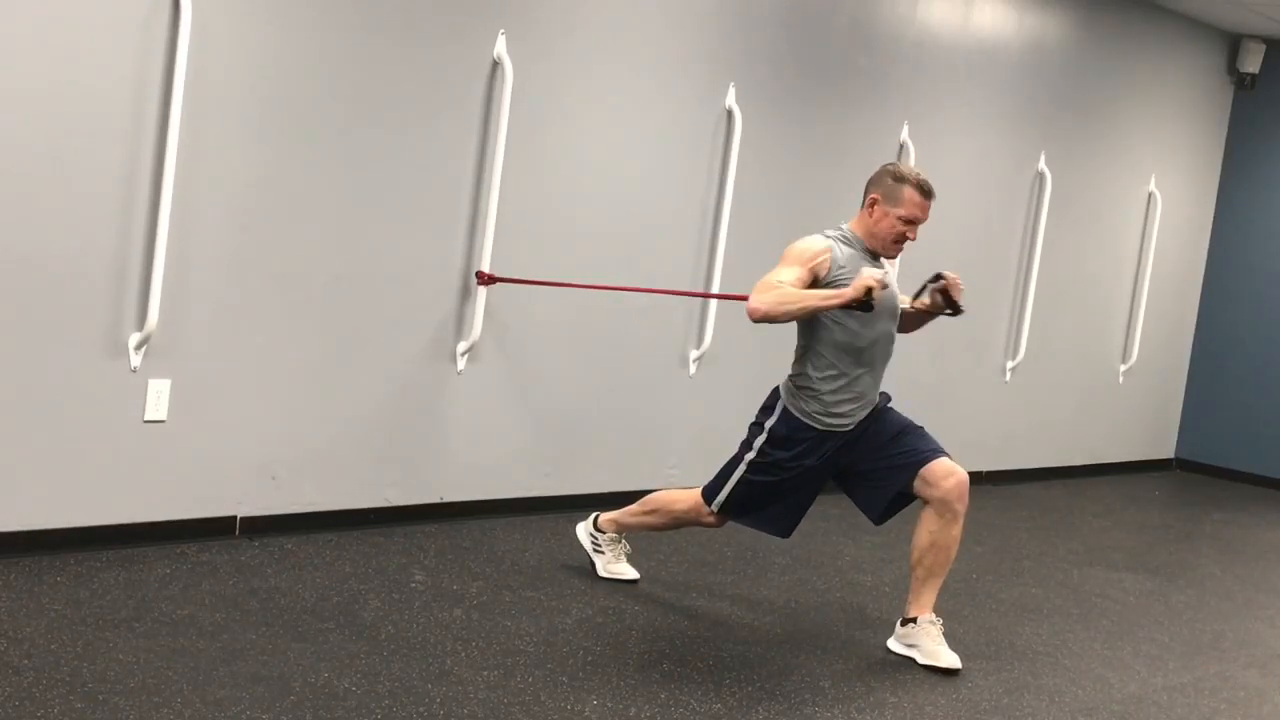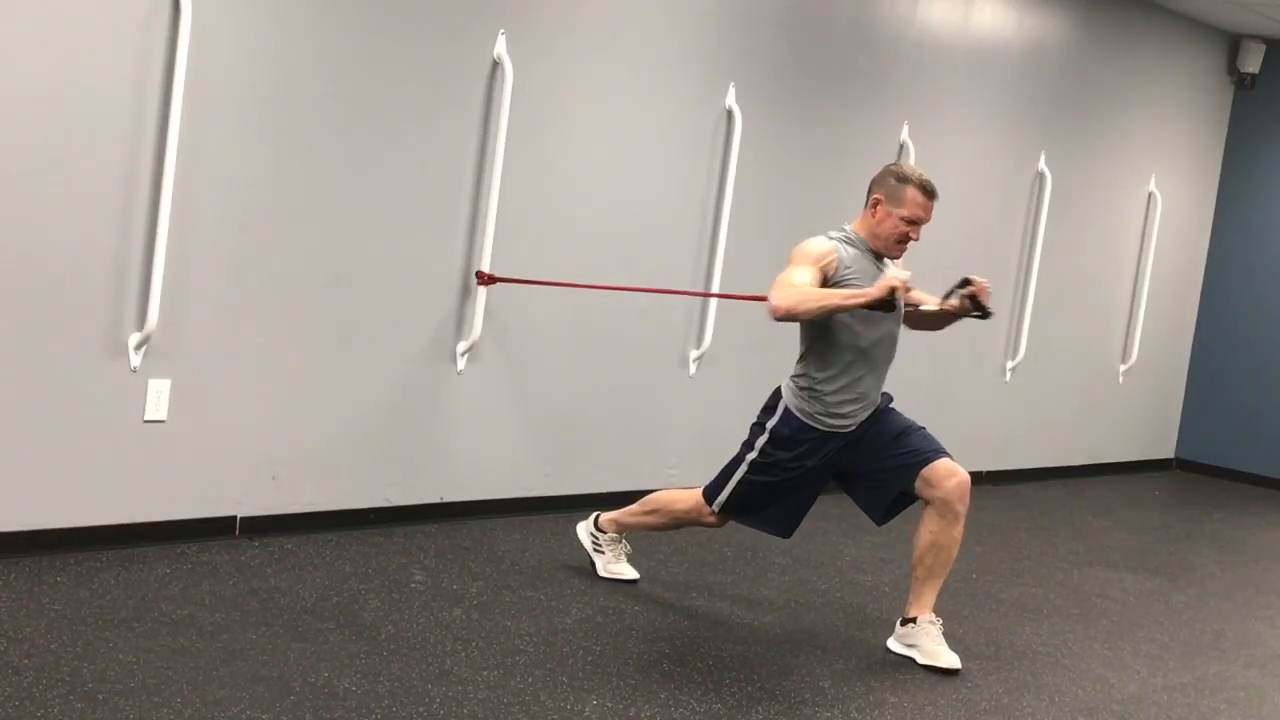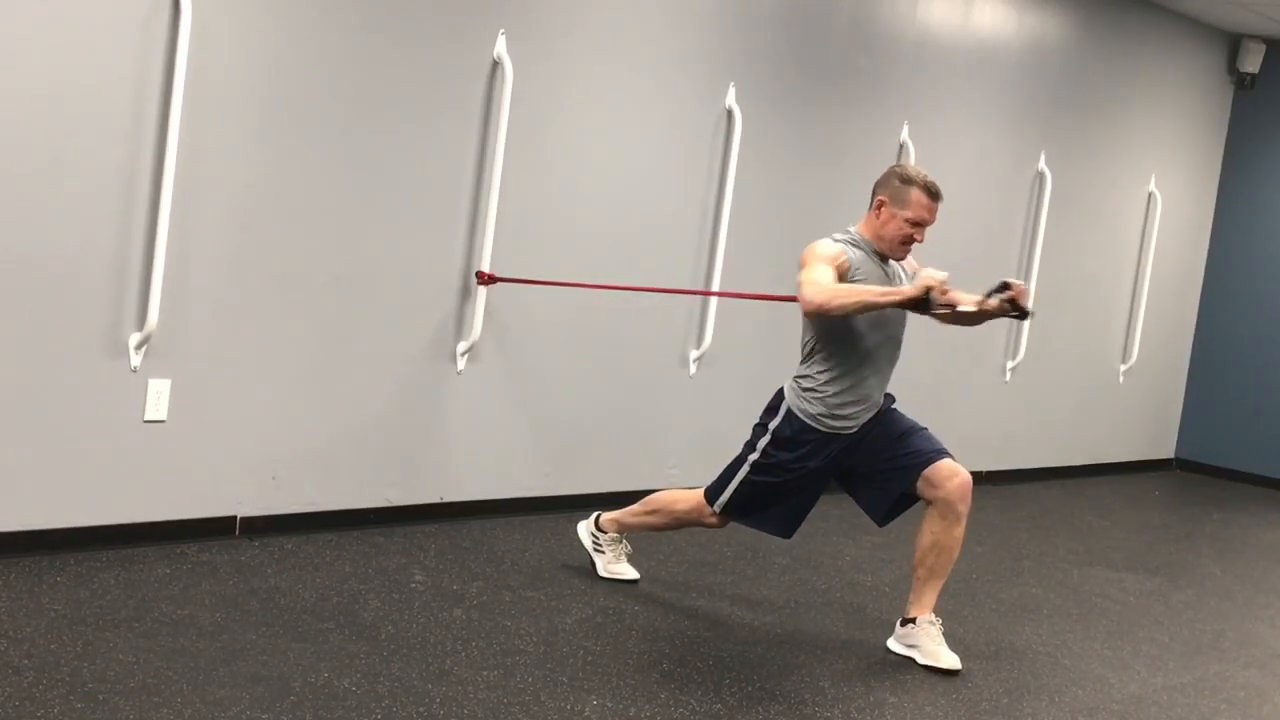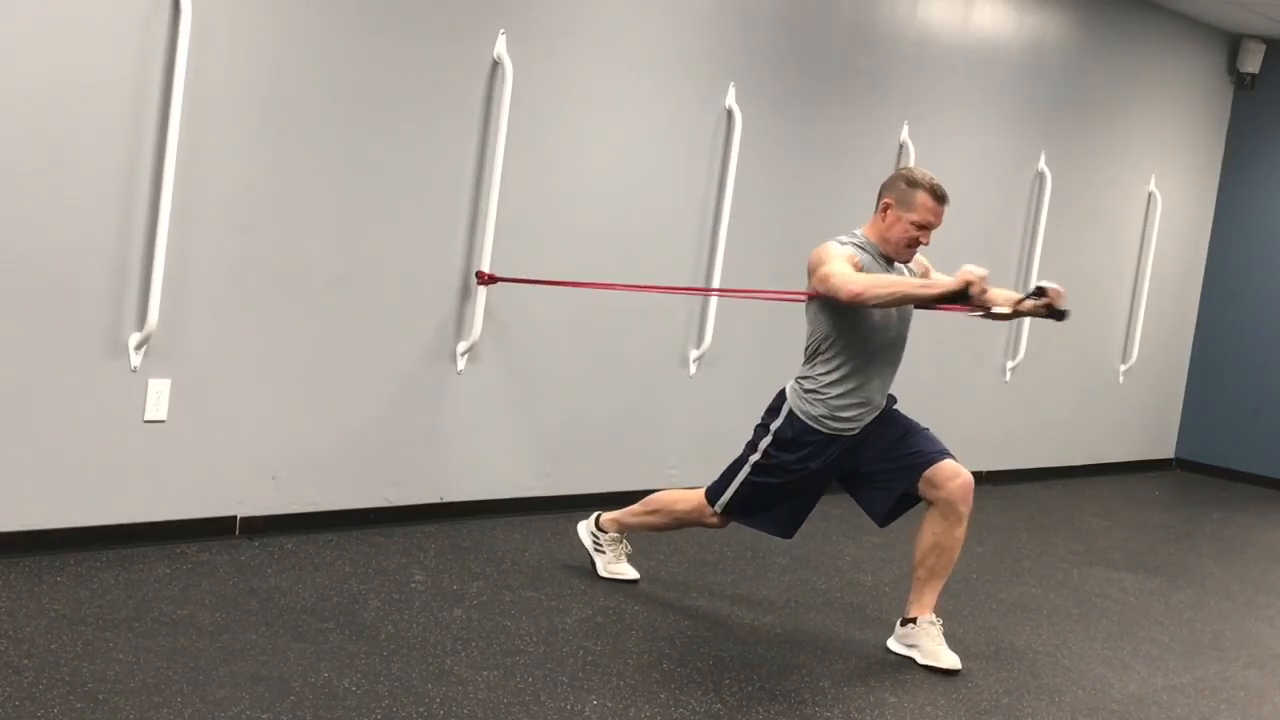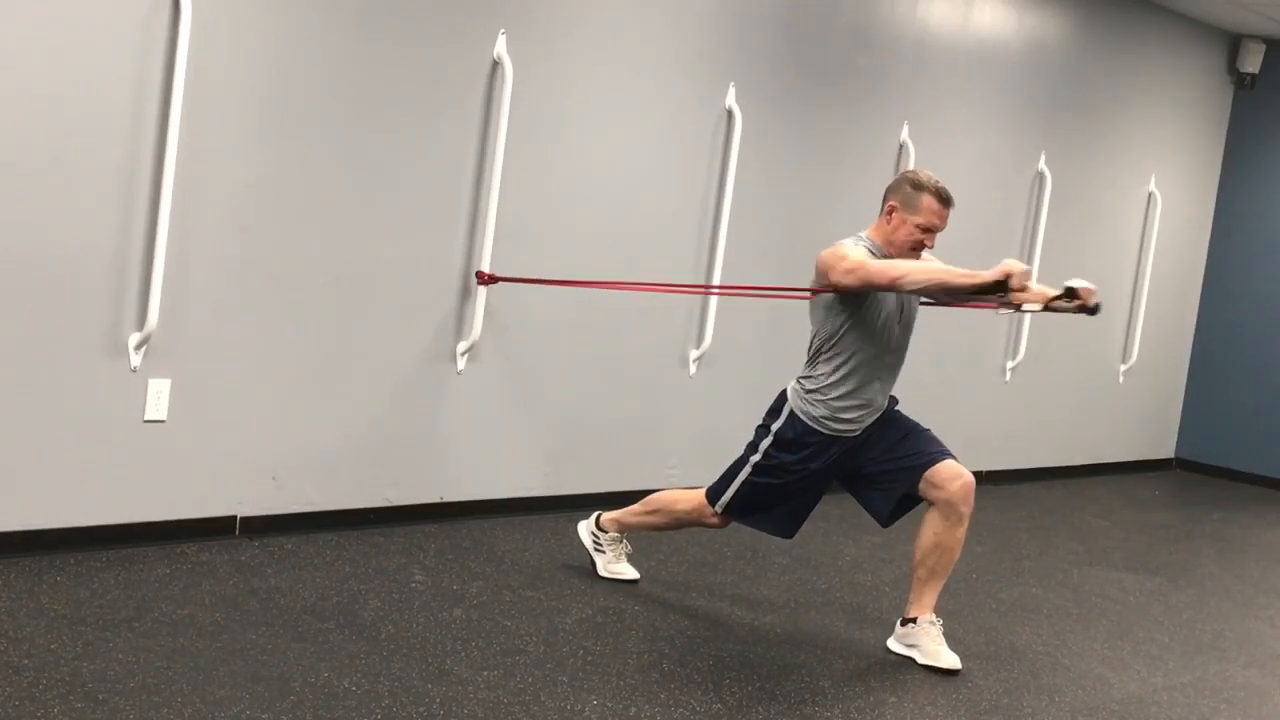
dt=0.1s
person 1, frame 1
left shoulder: (879, 259)
right shoulder: (818, 251)
left elbow: (899, 318)
right elbow: (760, 306)
left wrist: (929, 303)
right wrist: (846, 295)
left hip: (867, 418)
right hip: (802, 422)
left knee: (950, 486)
right knee: (710, 510)
left ankle: (916, 625)
right ankle: (604, 527)
person 1, frame 2
left shoulder: (885, 259)
right shoulder: (824, 252)
left elbow: (919, 318)
right elbow: (783, 304)
left wrist: (954, 306)
right wrist: (867, 295)
left hip: (868, 419)
right hip: (804, 422)
left knee: (951, 486)
right knee: (712, 510)
left ankle: (917, 625)
right ankle: (605, 527)
person 1, frame 3
left shoulder: (899, 264)
right shoulder: (827, 253)
left elbow: (947, 306)
right elbow: (817, 300)
left wrist: (992, 304)
right wrist: (906, 293)
left hip: (870, 419)
right hip: (806, 423)
left knee: (952, 486)
right knee: (714, 510)
left ankle: (917, 624)
right ankle: (605, 527)
person 1, frame 4
left shoulder: (910, 266)
right shoulder: (836, 255)
left elbow: (972, 299)
right elbow: (855, 290)
left wrist: (1025, 304)
right wrist: (941, 286)
left hip: (872, 421)
right hip: (807, 423)
left knee: (955, 487)
right knee: (716, 510)
left ankle: (917, 625)
right ankle: (606, 527)
person 1, frame 5
left shoulder: (916, 263)
right shoulder: (842, 258)
left elbow: (977, 288)
right elbow: (894, 277)
left wrist: (1053, 295)
right wrist: (990, 276)
left hip: (873, 421)
right hip: (810, 425)
left knee: (955, 487)
right knee: (715, 511)
left ankle: (916, 625)
right ankle: (607, 527)
